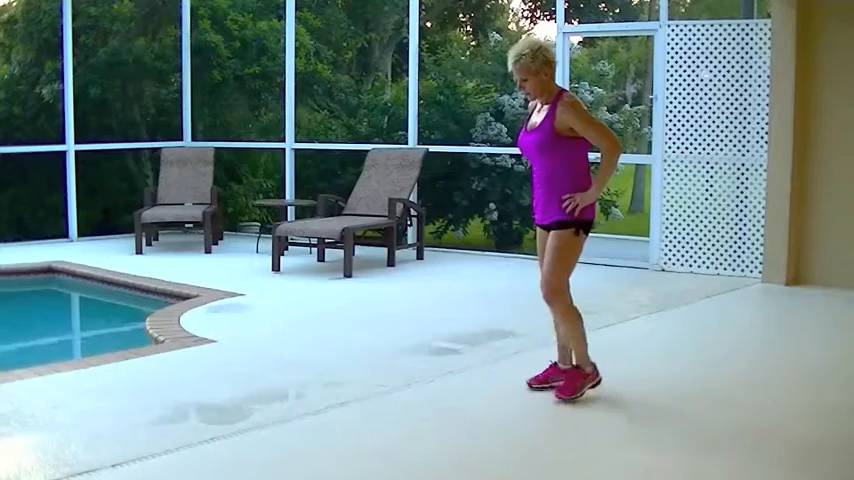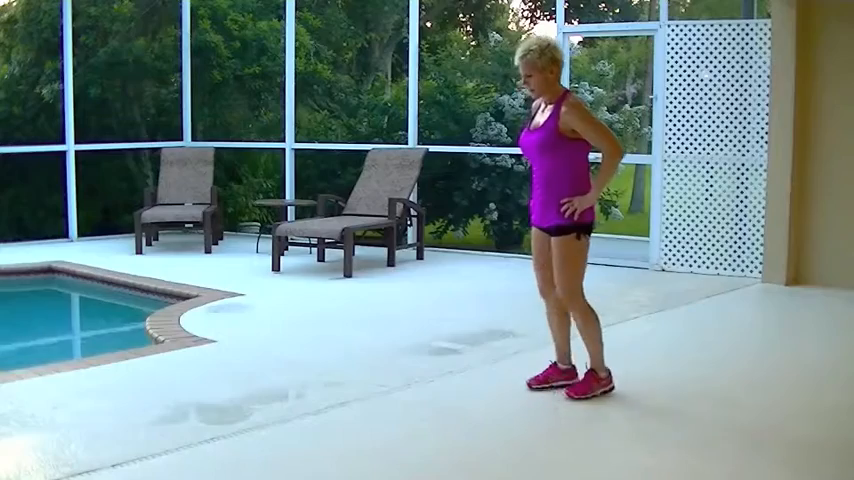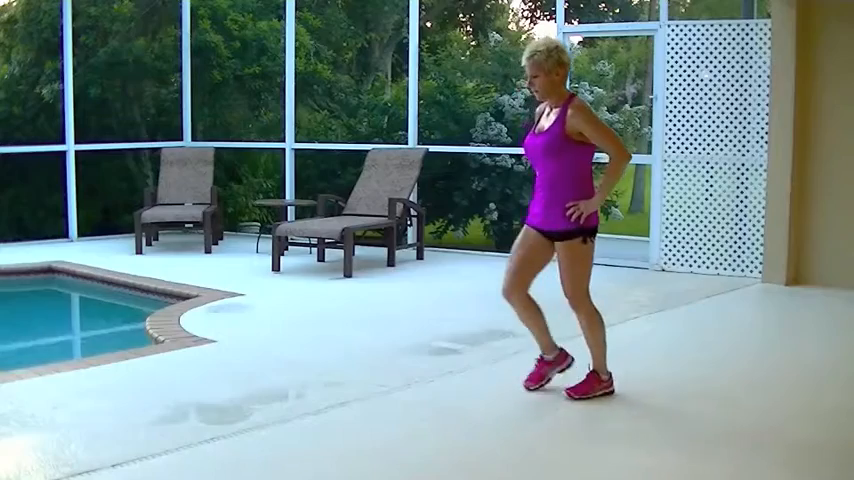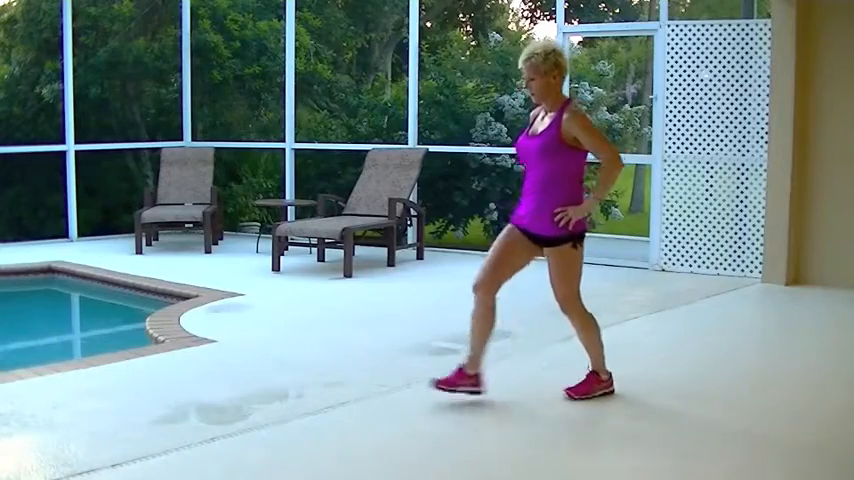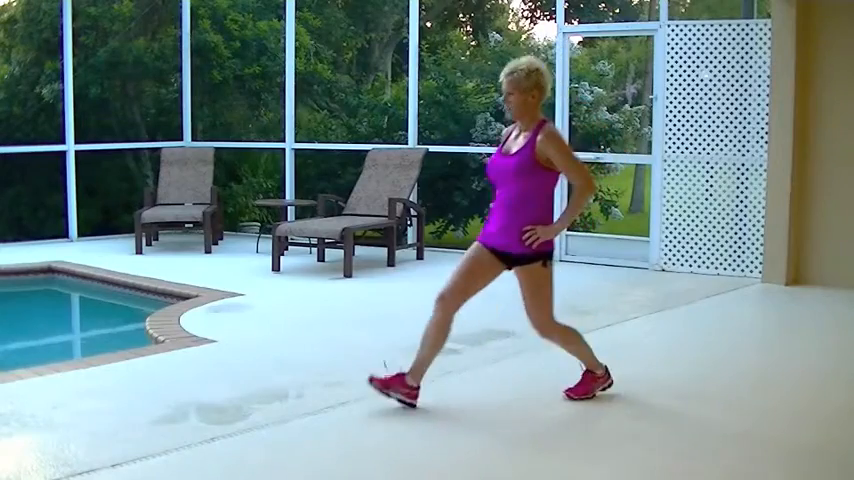
dt=0.2s
person 1, frame 1
left shoulder: (567, 107)
right shoulder: (535, 107)
left elbow: (612, 147)
left wrist: (591, 193)
left hip: (571, 213)
right hip: (545, 211)
left knee: (551, 292)
right knee: (555, 291)
left ankle: (585, 368)
right ankle: (563, 365)
person 1, frame 2
left shoulder: (570, 109)
right shoulder: (538, 106)
left elbow: (614, 150)
left wrist: (591, 196)
left hip: (569, 216)
right hip: (543, 214)
left knee: (569, 296)
right knee: (548, 294)
left ankle: (600, 372)
right ankle: (563, 366)
person 1, frame 3
left shoulder: (576, 112)
right shoulder: (542, 111)
left elbow: (620, 155)
left wrist: (595, 200)
left hip: (572, 220)
right hip: (540, 217)
left knee: (577, 299)
right knee: (512, 289)
left ankle: (601, 376)
right ankle: (552, 354)
person 1, frame 4
left shoulder: (573, 117)
right shoulder: (536, 115)
left elbow: (614, 162)
left wrist: (586, 206)
left hip: (561, 226)
right hip: (525, 219)
left knee: (569, 304)
right knee: (482, 287)
left ankle: (601, 376)
right ankle: (470, 372)
person 1, frame 5
left shoulder: (547, 137)
right shoulder: (508, 134)
left elbow: (585, 184)
left wrist: (557, 227)
left hip: (529, 244)
right hip: (493, 239)
left knee: (543, 324)
right knee: (446, 300)
left ankle: (598, 371)
right ankle: (409, 382)
